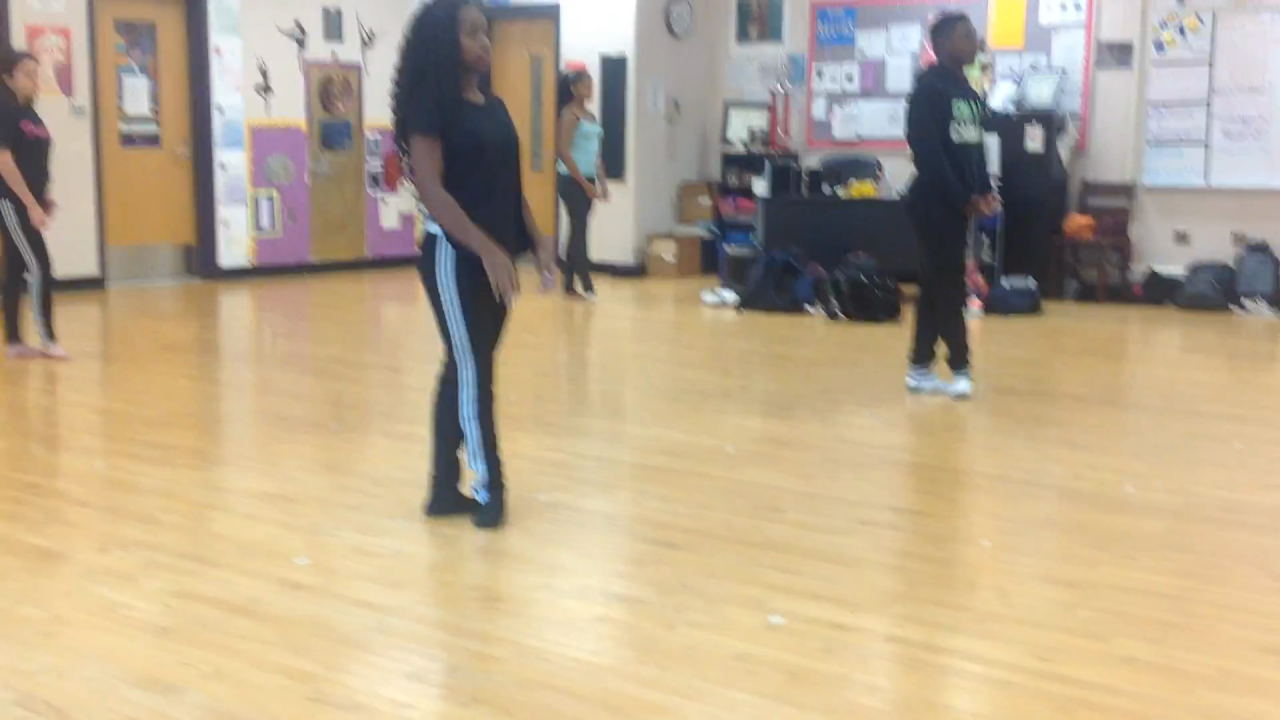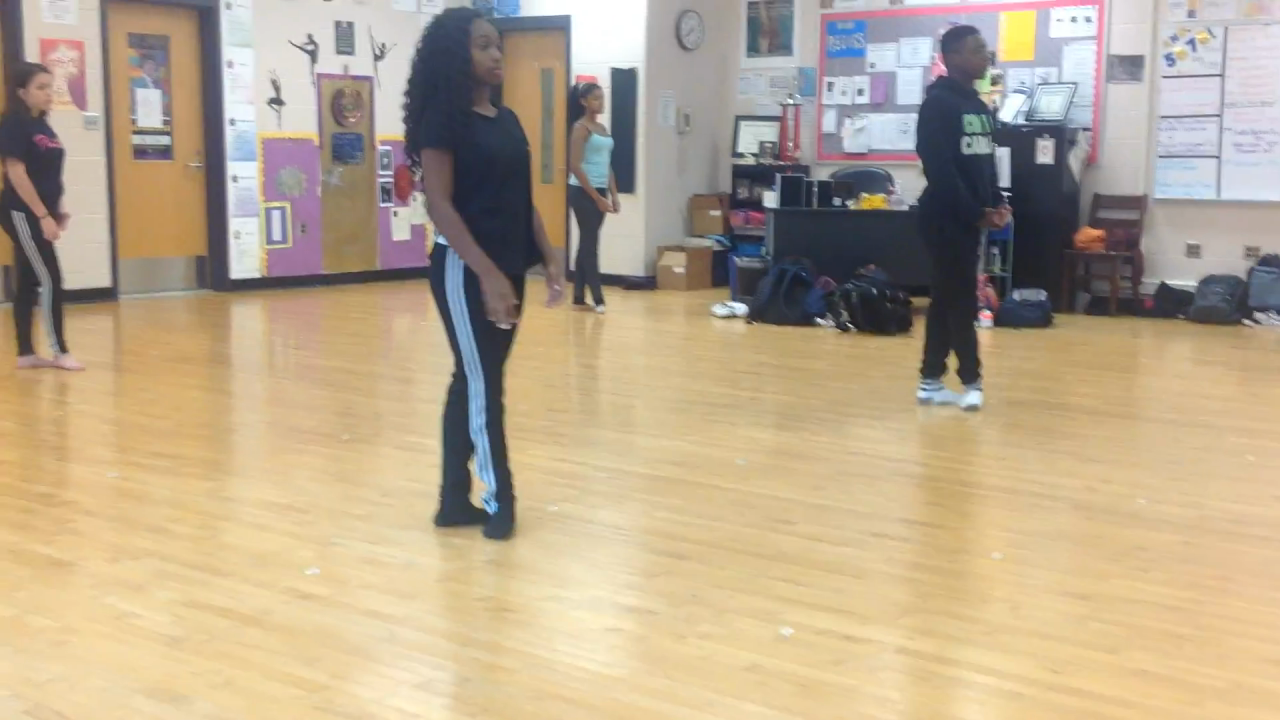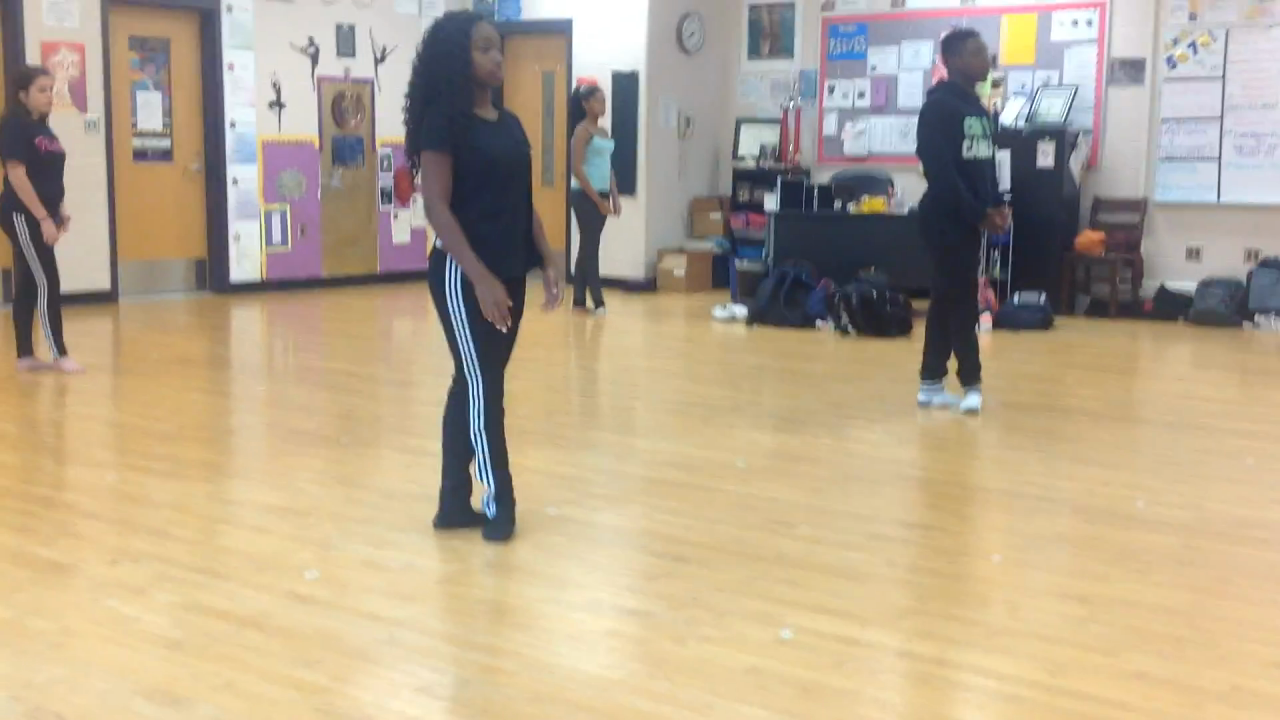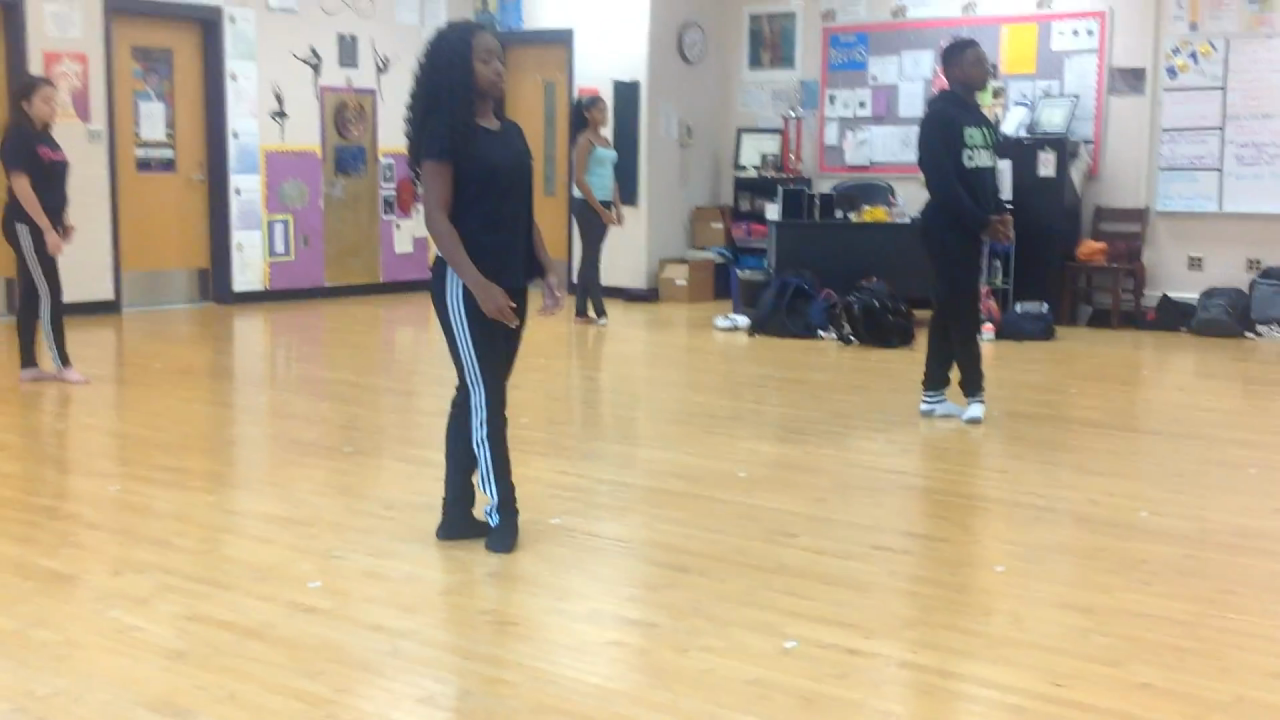
dt=0.1s
person 1, frame 1
left shoulder: (494, 106)
right shoulder: (431, 105)
right elbow: (431, 188)
left wrist: (539, 244)
right wrist: (487, 251)
left hip: (497, 255)
right hip: (455, 254)
left knee: (465, 369)
right knee: (471, 369)
left ankle: (446, 488)
right ankle: (488, 488)
person 1, frame 2
left shoulder: (506, 119)
right shoulder: (442, 117)
right elbow: (439, 203)
left wrist: (547, 257)
right wrist: (484, 272)
left hip: (506, 269)
right hip: (465, 269)
left knee: (473, 381)
right knee: (482, 381)
left ankle: (455, 500)
right ankle: (498, 500)
person 1, frame 3
left shoulder: (509, 122)
right shoulder: (444, 121)
right elbow: (437, 207)
left wrist: (546, 260)
right wrist: (479, 278)
left hip: (507, 272)
right hip: (464, 272)
left knee: (474, 384)
right knee: (482, 385)
left ankle: (454, 504)
right ankle: (498, 503)
person 1, frame 4
left shoulder: (511, 132)
right shoulder: (445, 130)
right elbow: (437, 216)
left wrist: (546, 269)
right wrist: (478, 284)
left hip: (509, 282)
right hip: (466, 284)
left knee: (477, 396)
right knee: (484, 396)
left ankle: (457, 512)
right ankle: (501, 513)
person 2, frame 1
left shoulder: (968, 92)
right shoulder: (928, 90)
left elbow: (975, 148)
right elbow: (927, 153)
left wrist: (984, 191)
right wrist: (963, 199)
left hip: (960, 204)
right hip: (936, 203)
left knee: (937, 284)
right knee: (948, 285)
left ankle: (920, 368)
right ankle: (960, 368)
person 2, frame 2
left shoulder: (978, 106)
right shoulder: (938, 103)
left elbow: (986, 161)
right elbow: (938, 167)
left wrist: (995, 203)
right wrist: (975, 212)
left hip: (970, 216)
right hip: (946, 216)
left knee: (947, 297)
right knee: (960, 297)
left ankle: (931, 380)
right ankle: (970, 381)
person 2, frame 3
left shoulder: (979, 109)
right shoulder: (939, 107)
left elbow: (986, 164)
right elbow: (939, 170)
left wrist: (996, 206)
right wrist: (978, 213)
left hip: (971, 219)
right hip: (947, 219)
left knee: (948, 300)
right knee: (961, 300)
left ankle: (932, 383)
right ankle: (971, 384)
person 2, frame 4
left shoulder: (980, 118)
right shoulder: (939, 116)
left elbow: (987, 174)
right elbow: (941, 180)
left wrist: (998, 214)
right wrist: (981, 222)
left hip: (971, 228)
right hip: (948, 228)
left knee: (950, 310)
right knee: (963, 311)
left ankle: (934, 393)
right ankle: (973, 394)
person 3, frame 1
left shoulder: (30, 114)
left wrist: (45, 197)
right wrist: (31, 204)
left hip: (26, 202)
right knee: (38, 268)
right ankle: (48, 340)
person 3, frame 2
left shoulder: (43, 126)
left wrist: (58, 209)
right wrist: (43, 215)
left hip: (38, 214)
left knee: (29, 282)
right knee: (49, 279)
left ankle: (26, 353)
right ankle: (60, 352)
person 3, frame 3
left shoulder: (43, 128)
left wrist: (59, 212)
right wrist: (44, 218)
left hip: (39, 217)
left knee: (28, 284)
right knee: (47, 283)
left ankle: (25, 356)
right ankle: (59, 355)
person 3, frame 4
left shoulder: (46, 138)
left wrist: (63, 221)
right wrist: (47, 228)
left hip: (42, 227)
right hip: (26, 226)
left knee: (32, 294)
right knee: (49, 293)
left ankle: (29, 366)
right ankle: (62, 365)
person 4, frame 1
left shoulder: (591, 116)
right shoulder: (569, 114)
right elbow: (564, 153)
left wrist: (601, 182)
right wrist: (585, 183)
left hip: (587, 180)
right hip: (572, 180)
left knee: (578, 231)
right knee: (579, 231)
left ankle: (570, 286)
right ankle: (587, 287)
person 4, frame 2
left shoulder: (602, 128)
right shoulder: (580, 127)
right elbow: (575, 166)
left wrist: (613, 194)
right wrist: (596, 196)
left hip: (599, 192)
right hip: (583, 192)
left knee: (587, 244)
right knee: (590, 244)
left ankle: (579, 297)
right ankle: (598, 299)
person 4, frame 3
left shoulder: (603, 132)
right shoulder: (582, 131)
right elbow: (577, 169)
left wrist: (614, 197)
right wrist: (597, 199)
left hip: (601, 195)
right hip: (585, 195)
left knee: (588, 247)
right knee: (590, 247)
left ankle: (579, 301)
right ankle: (598, 302)
person 4, frame 4
left shoulder: (605, 141)
right shoulder: (584, 140)
right elbow: (579, 179)
left wrist: (616, 206)
right wrist: (600, 209)
left hip: (603, 205)
right hip: (587, 205)
left knee: (590, 256)
right knee: (592, 257)
left ankle: (581, 311)
right ankle: (600, 312)
